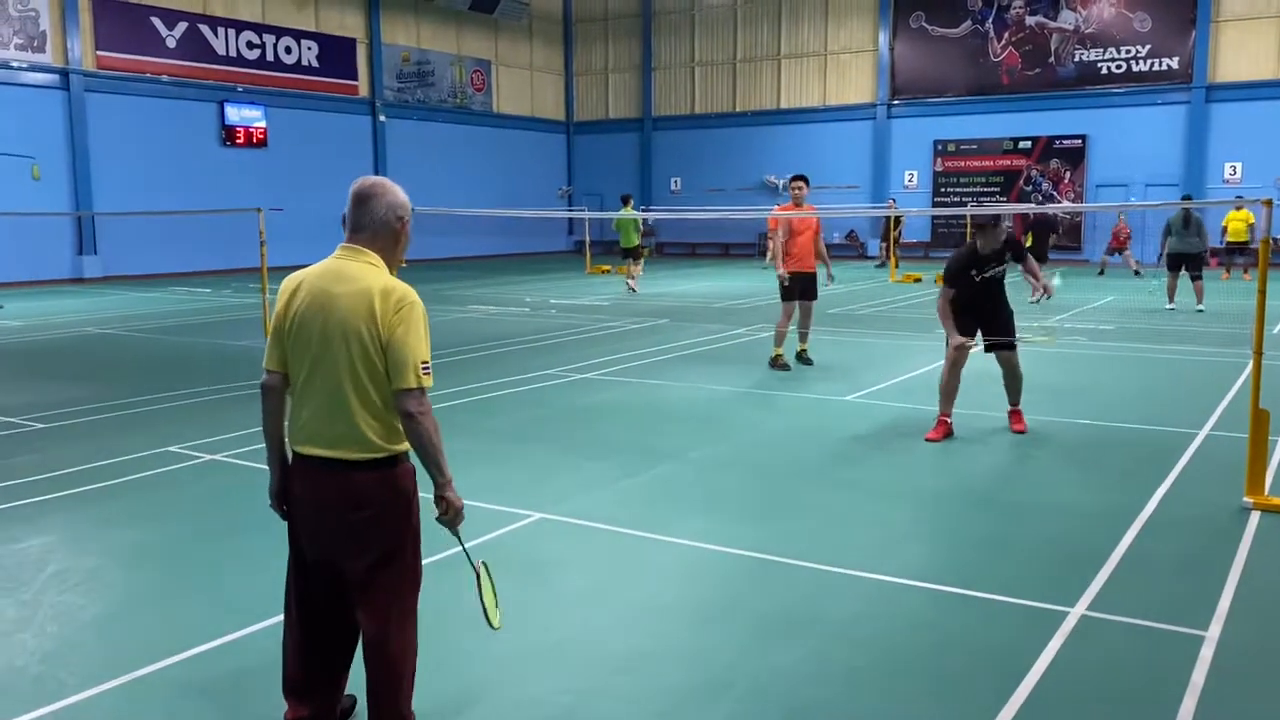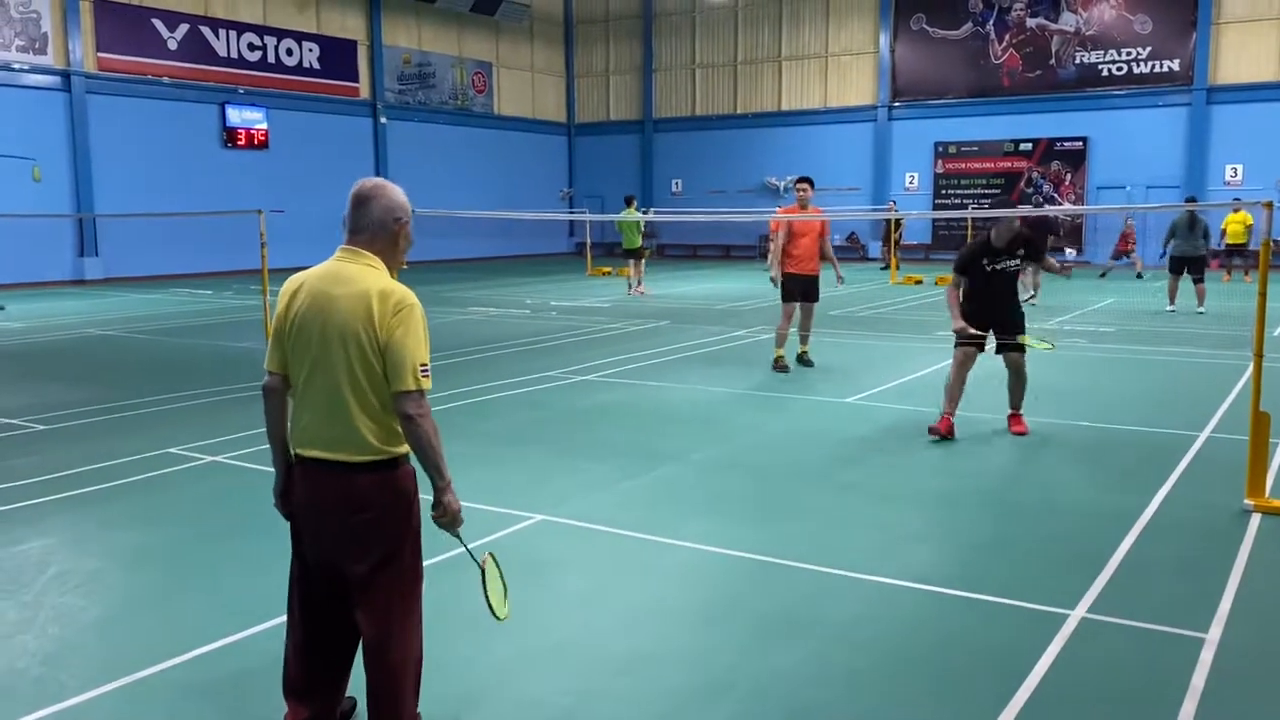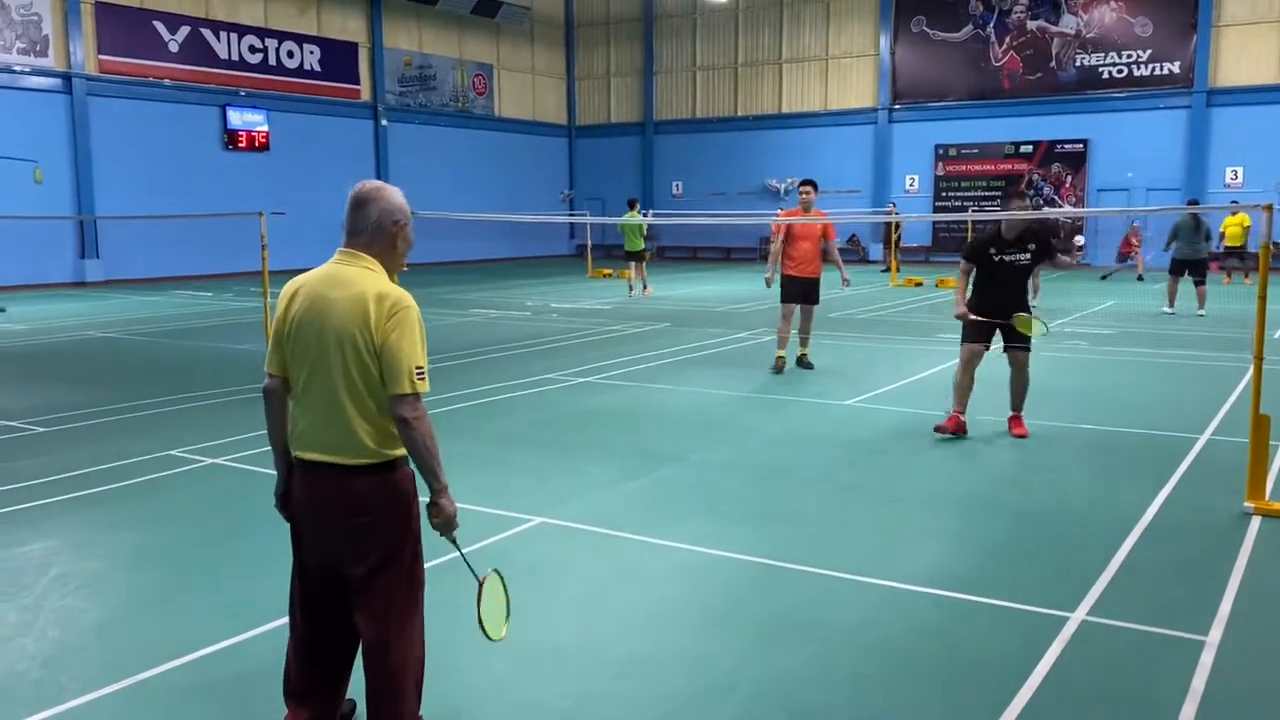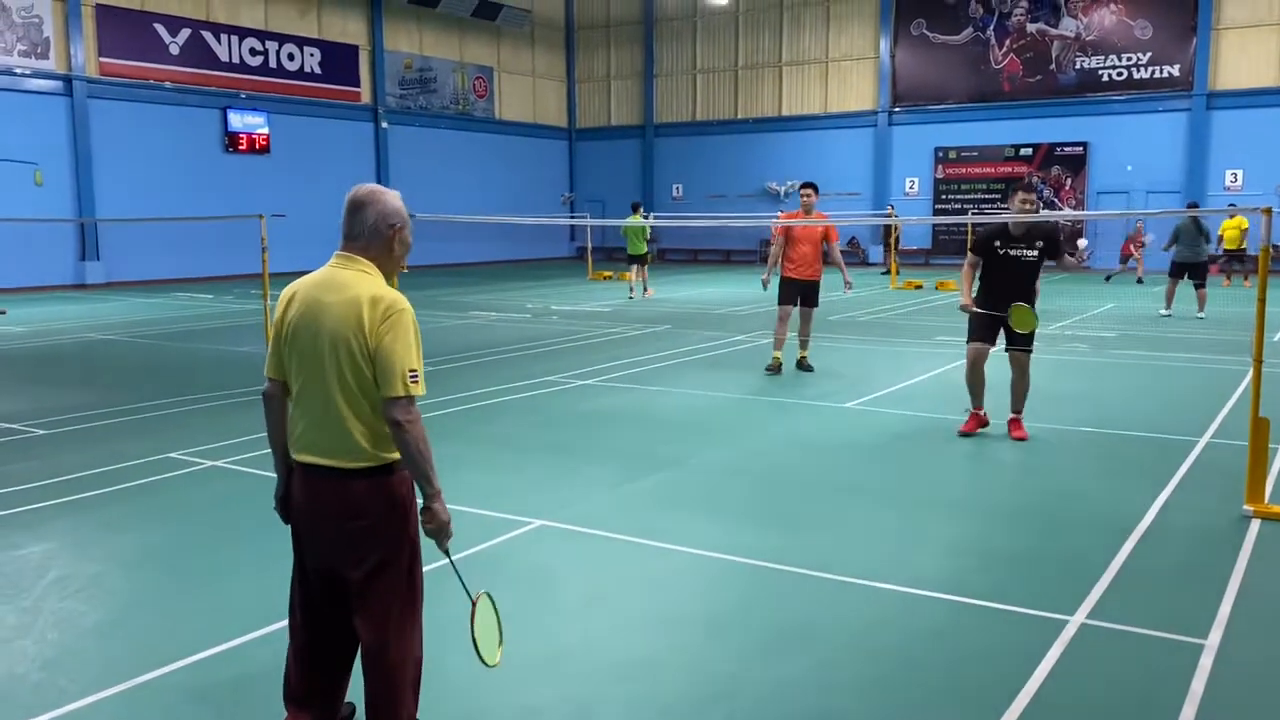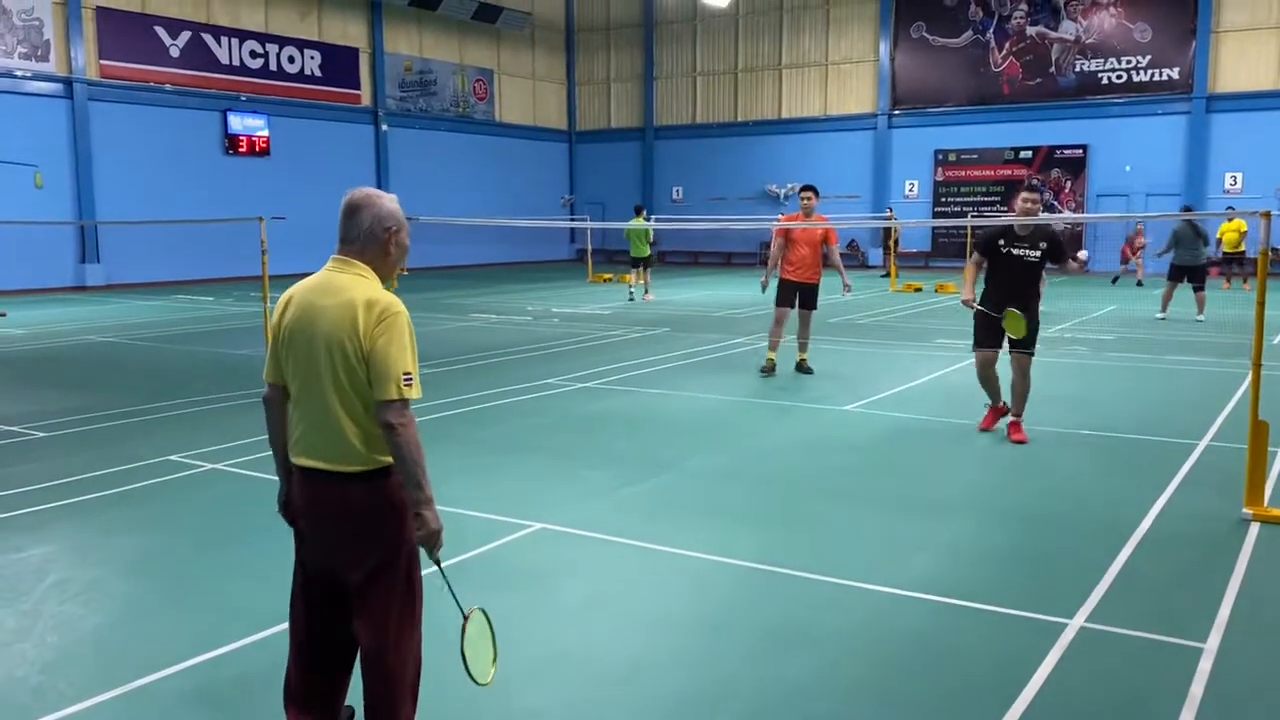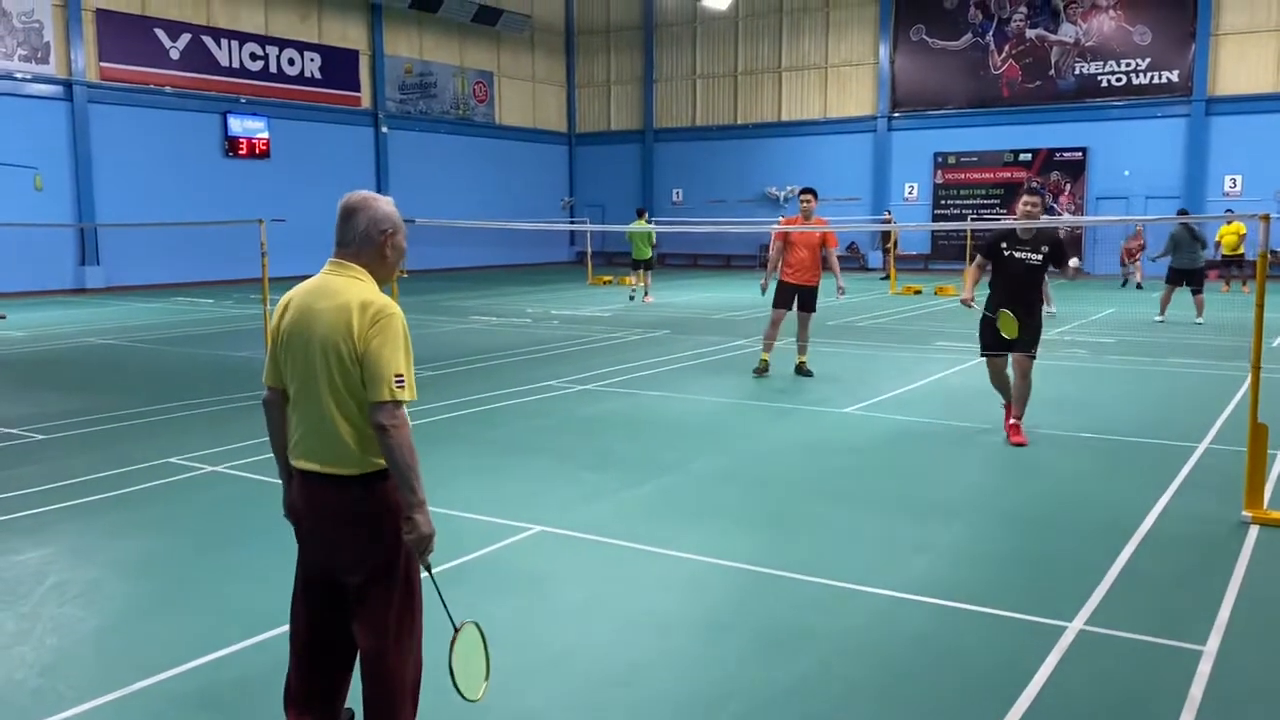
dt=0.1s
person 1, frame 1
left shoulder: (295, 286)
right shoulder: (395, 297)
left elbow: (272, 386)
right elbow: (412, 407)
left wrist: (278, 468)
right wrist: (444, 485)
left hip: (308, 475)
right hip: (375, 479)
left knee: (314, 605)
right knee: (388, 615)
person 1, frame 2
left shoulder: (296, 287)
right shoulder: (394, 299)
left elbow: (274, 388)
right elbow: (411, 409)
left wrist: (283, 469)
right wrist: (444, 488)
left hip: (310, 477)
right hip: (375, 482)
left knee: (315, 605)
right knee: (389, 615)
person 1, frame 3
left shoulder: (296, 291)
right shoulder: (391, 302)
left elbow: (274, 391)
right elbow: (407, 412)
left wrist: (284, 471)
right wrist: (439, 491)
left hip: (310, 480)
right hip: (374, 485)
left knee: (316, 609)
right knee: (390, 618)
person 1, frame 4
left shoulder: (295, 294)
right shoulder: (386, 304)
left elbow: (274, 395)
right elbow: (401, 416)
left wrist: (284, 474)
right wrist: (434, 497)
left hip: (308, 482)
right hip: (371, 488)
left knee: (316, 611)
right knee: (388, 621)
person 1, frame 5
left shoulder: (293, 298)
right shoulder: (381, 307)
left elbow: (274, 399)
right elbow: (395, 419)
left wrist: (287, 477)
right wrist: (424, 502)
left hip: (309, 486)
right hip: (369, 491)
left knee: (317, 615)
right knee: (388, 625)
person 1, frame 6
left shoulder: (292, 301)
right shoulder: (376, 309)
left elbow: (273, 402)
right elbow: (388, 420)
left wrist: (289, 480)
right wrist: (417, 506)
left hip: (309, 487)
right hip: (366, 493)
left knee: (317, 617)
right knee: (387, 628)
person 2, frame 1
left shoulder: (1009, 243)
right shoulder: (960, 260)
left elbow: (1026, 259)
right elbow: (944, 299)
left wrist: (1039, 280)
right wrist: (952, 334)
left hip: (997, 308)
right hip: (963, 312)
left knee: (1010, 363)
right knee: (953, 360)
left ankle: (1015, 411)
right ankle: (943, 421)
person 2, frame 2
left shoulder: (1025, 240)
right shoulder: (974, 250)
left elbow: (1043, 261)
right elbow: (954, 286)
left wrist: (1059, 268)
right wrist: (956, 318)
left hip: (1008, 311)
right hip: (974, 312)
left knee: (1016, 364)
right knee: (961, 361)
left ankle: (1015, 415)
right ankle: (947, 419)
person 2, frame 3
left shoulder: (1036, 234)
right shoulder: (984, 240)
left elbow: (1055, 259)
right elbow: (964, 271)
left wrist: (1070, 262)
right wrist: (960, 303)
left hip: (1016, 308)
right hip: (981, 308)
left knee: (1020, 362)
right knee: (968, 357)
left ankle: (1016, 416)
right ankle: (957, 418)
person 2, frame 4
left shoulder: (1045, 233)
right shoulder: (991, 234)
left elbow: (1062, 260)
right elbow: (970, 264)
left wrist: (1077, 262)
right wrist: (966, 294)
right hip: (986, 306)
left knee: (1020, 364)
right knee: (974, 357)
left ankle: (1015, 418)
right ankle: (976, 413)
person 2, frame 5
left shoulder: (1048, 237)
right shoulder: (994, 234)
left elbow: (1064, 265)
right elbow: (975, 263)
left wrist: (1078, 266)
right wrist: (968, 290)
left hip: (1025, 311)
right hip: (990, 308)
left knee: (1021, 365)
right knee: (983, 362)
left ankle: (1016, 421)
right ankle: (997, 405)
person 2, frame 6
left shoulder: (1050, 240)
right shoulder: (999, 237)
left elbow: (1066, 270)
right elbow: (978, 265)
left wrist: (1074, 269)
right wrist: (968, 290)
left hip: (1028, 314)
right hip: (995, 312)
left knee: (1022, 365)
right knee: (995, 369)
left ankle: (1014, 423)
right ankle: (1011, 403)
person 3, frame 1
left shoulder: (814, 213)
right shoulder: (781, 212)
left elbow: (819, 242)
right elbow: (777, 242)
left wrist: (828, 267)
right wrist: (779, 267)
left hip: (810, 270)
right hip: (789, 271)
left knee: (807, 310)
right knee: (788, 312)
left ankle: (802, 350)
right ankle: (776, 355)
person 3, frame 2
left shoulder: (819, 215)
right shoulder: (785, 214)
left elbow: (826, 245)
right elbow: (779, 243)
left wrist: (837, 269)
right wrist: (774, 269)
left hip: (812, 272)
right hip: (790, 271)
left knee: (808, 312)
right knee: (788, 313)
left ankle: (803, 352)
right ankle: (779, 356)
person 3, frame 3
left shoulder: (823, 219)
right shoulder: (787, 216)
left elbow: (831, 247)
right elbow: (777, 244)
left wrist: (842, 271)
right wrist: (770, 270)
left hip: (813, 275)
right hip: (790, 273)
left knee: (808, 315)
right knee: (786, 314)
left ankle: (802, 354)
right ankle: (780, 357)
person 3, frame 4
left shoulder: (825, 221)
right shoulder: (788, 218)
left elbow: (834, 250)
right elbow: (777, 247)
left wrist: (845, 274)
right wrist: (768, 272)
left hip: (812, 278)
right hip: (789, 275)
left knee: (806, 317)
right knee: (783, 316)
left ankle: (802, 357)
right ankle: (777, 359)
person 3, frame 5
left shoulder: (825, 224)
right shoulder: (788, 221)
left elbow: (833, 252)
right elbow: (777, 249)
left wrist: (844, 276)
right wrist: (767, 275)
left hip: (811, 280)
right hip: (788, 277)
left knee: (805, 320)
right knee: (779, 317)
left ankle: (802, 360)
right ankle: (770, 360)
person 3, frame 6
left shoulder: (824, 227)
right shoulder: (787, 223)
left elbow: (831, 255)
right elbow: (777, 252)
left wrist: (839, 279)
right wrist: (767, 277)
left hip: (811, 282)
right hip: (786, 279)
left knee: (804, 322)
right knee: (775, 318)
left ankle: (801, 363)
right ankle: (764, 360)
